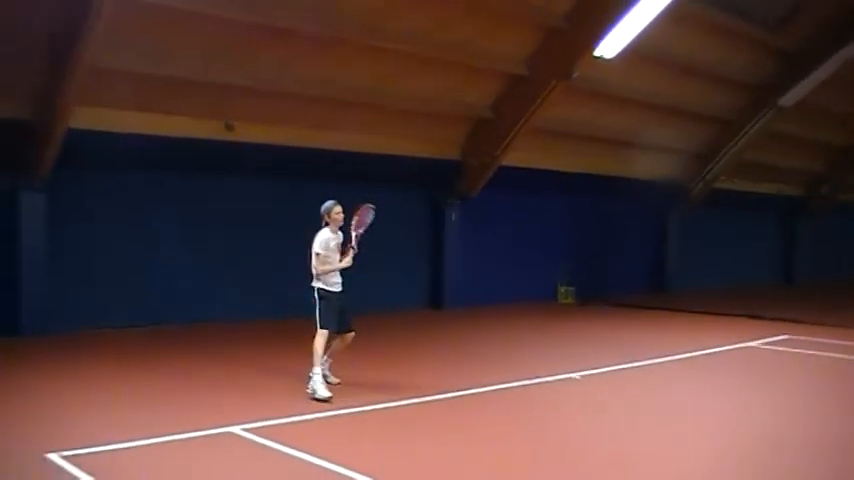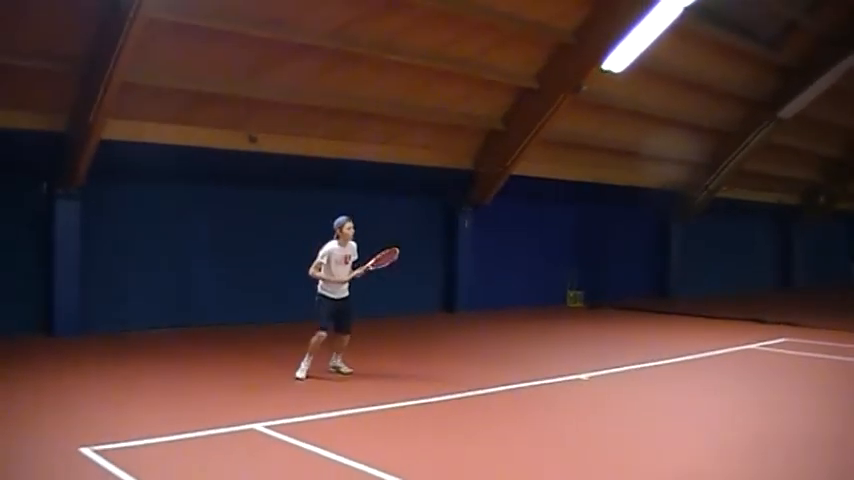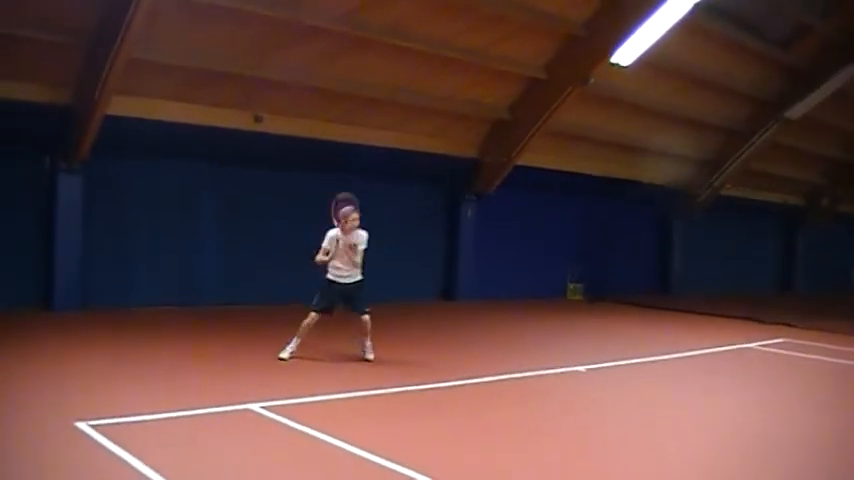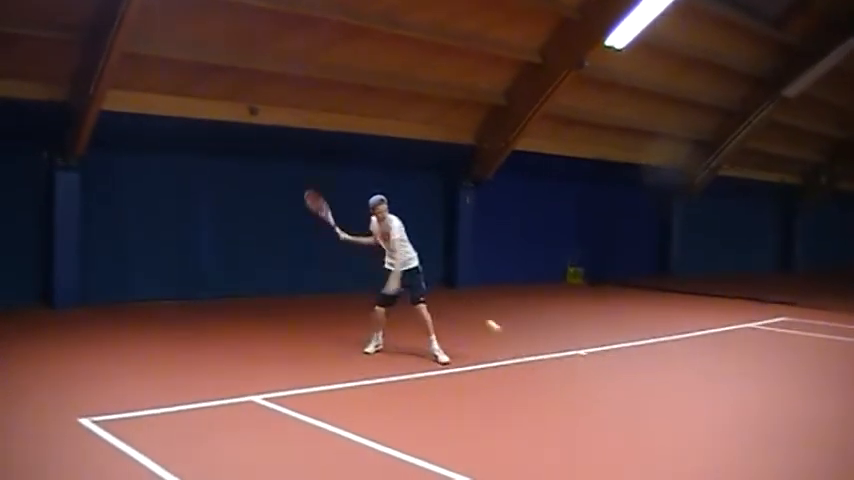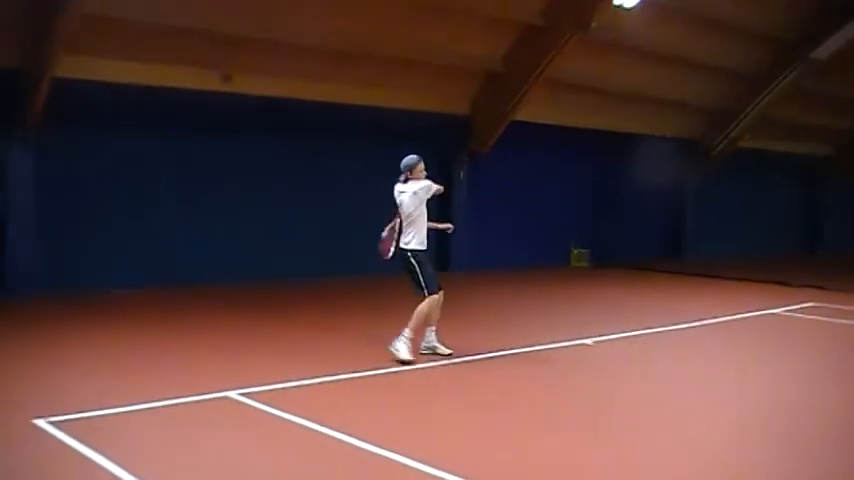
dt=0.5s
person 1, frame 1
left shoulder: (338, 235)
right shoulder: (323, 236)
right elbow: (318, 270)
left wrist: (345, 258)
right wrist: (343, 263)
left hip: (336, 290)
right hip: (323, 290)
left knee: (347, 334)
right knee: (323, 332)
left ankle: (322, 367)
right ankle: (316, 381)
person 1, frame 2
left shoulder: (353, 246)
right shoulder: (329, 249)
right elbow: (312, 272)
left wrist: (356, 273)
right wrist: (332, 280)
left hip: (343, 296)
right hip: (326, 296)
left knee: (345, 334)
right knee: (322, 334)
left ankle: (336, 361)
right ankle: (304, 365)
person 1, frame 3
left shoulder: (362, 235)
right shoulder: (332, 235)
left elbow: (357, 264)
right elbow: (318, 258)
left wrist: (348, 253)
right wrist: (328, 258)
left hip: (354, 283)
right hip: (333, 281)
left knee: (365, 318)
right knee: (313, 316)
left ankle: (367, 346)
right ankle: (292, 347)
person 1, frame 4
left shoulder: (394, 222)
right shoulder: (373, 222)
left elbow: (396, 252)
right wrist: (348, 238)
left hip: (411, 268)
right hip: (392, 269)
left knee: (421, 307)
right knee: (379, 309)
left ankle: (435, 348)
right ankle: (377, 340)
person 1, frame 5
left shoulder: (399, 190)
right shoulder: (423, 186)
right elbow: (439, 189)
left wrist: (438, 225)
left hip: (415, 250)
right hip: (412, 251)
left knee: (438, 295)
right knee: (431, 299)
left ankle: (429, 341)
right ankle: (402, 342)
